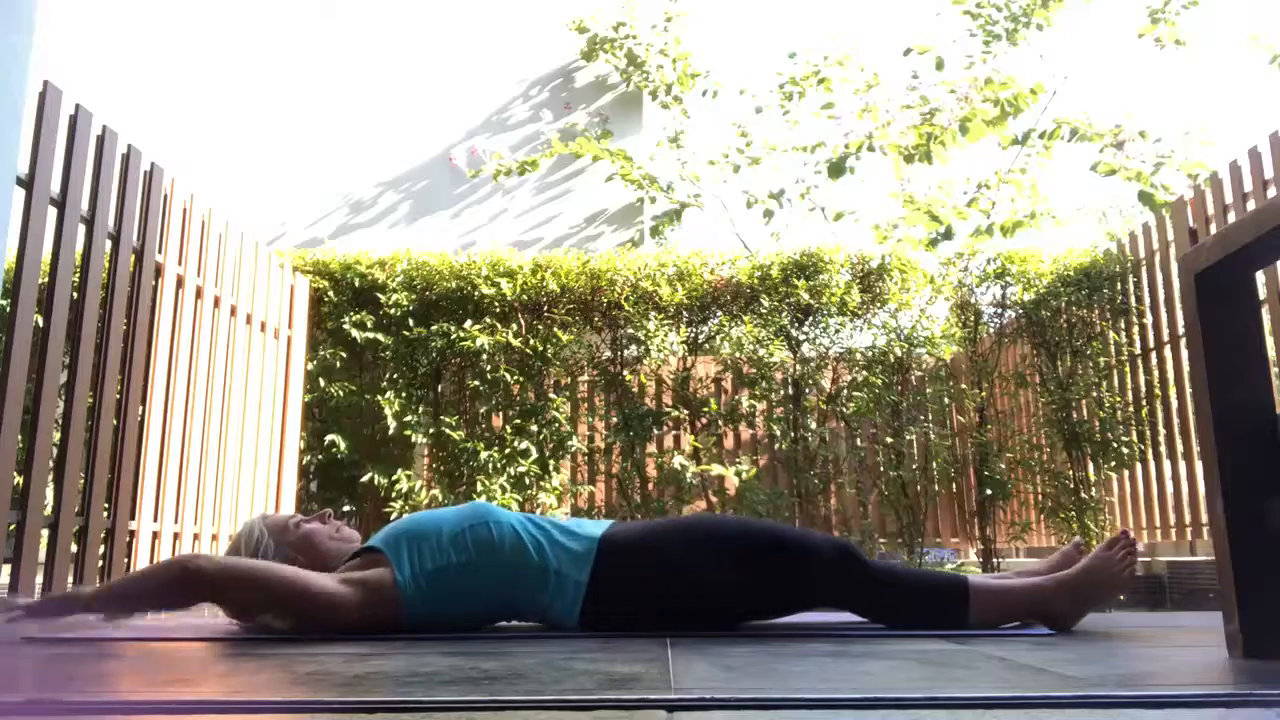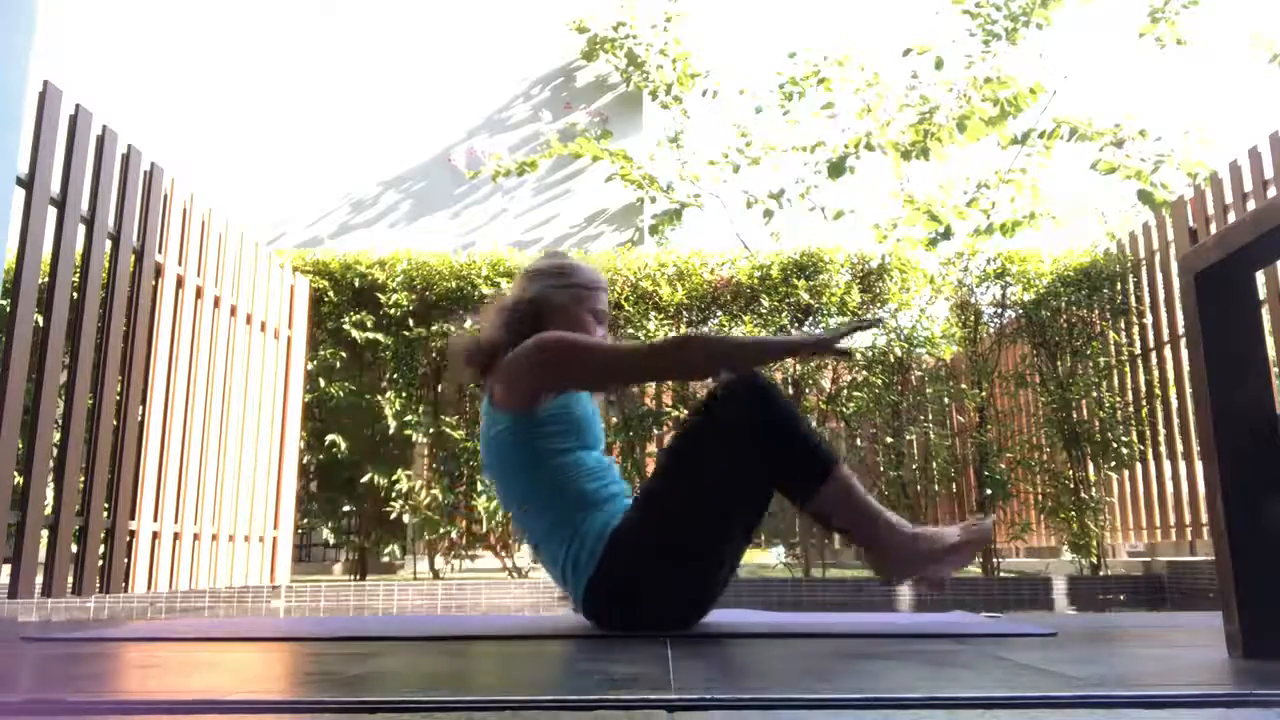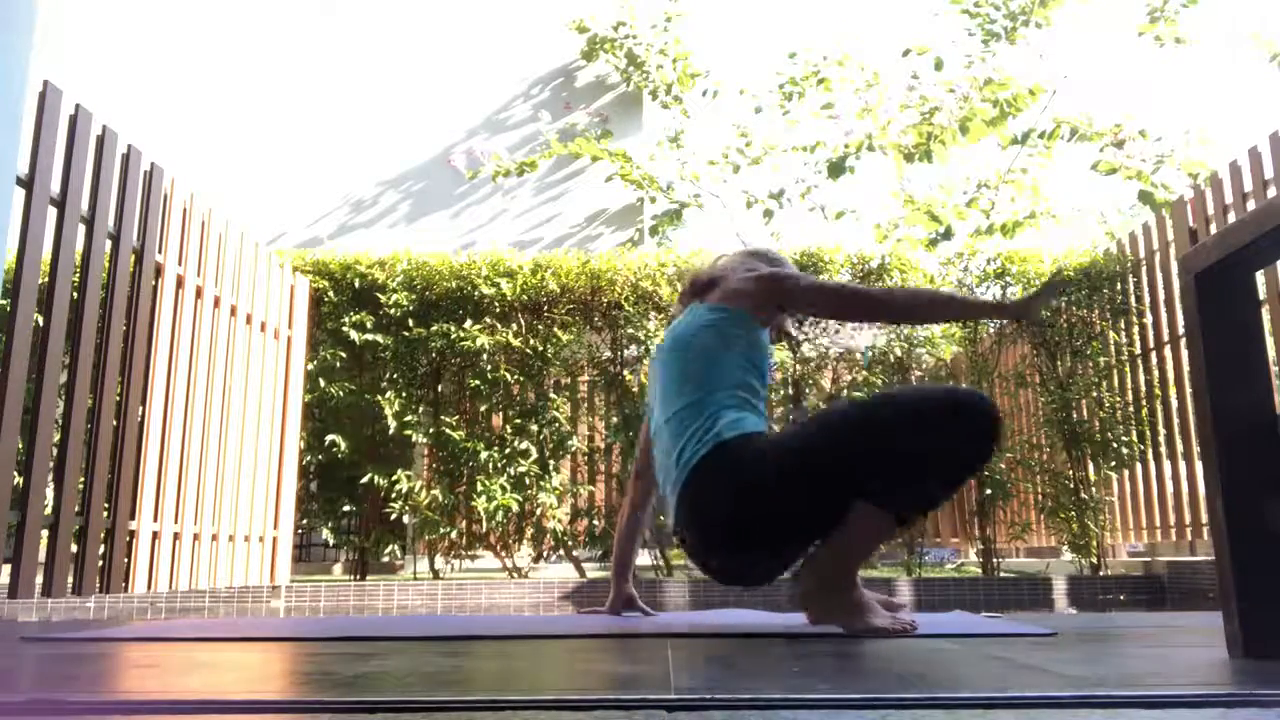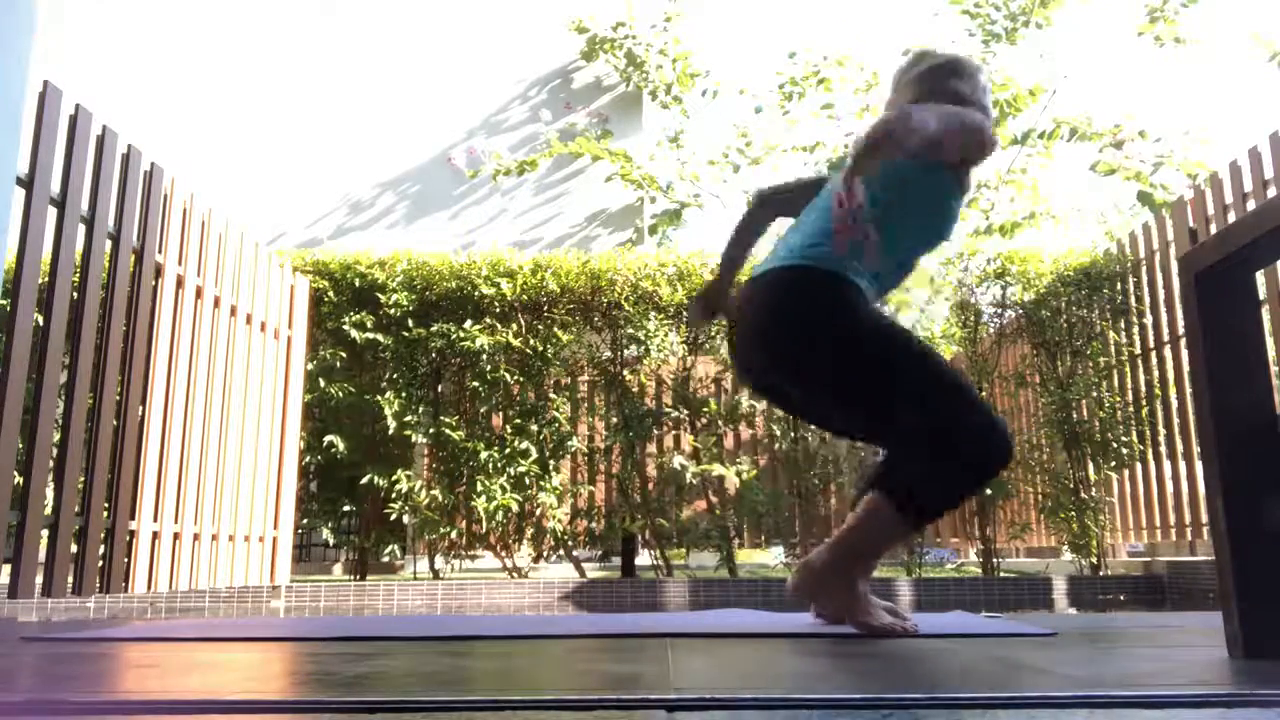
dt=0.7s
person 1, frame 1
left shoulder: (375, 558)
right shoulder: (362, 593)
right elbow: (206, 573)
left hip: (613, 550)
right hip: (615, 584)
left knee: (819, 557)
right knee: (828, 572)
left ankle: (1025, 591)
right ankle: (1039, 597)
person 1, frame 2
left shoulder: (536, 389)
right shoulder: (535, 357)
right elbow: (672, 357)
right wrist: (803, 345)
left hip: (626, 585)
right hip: (637, 583)
left knee: (763, 450)
right knee: (753, 399)
left ankle: (894, 545)
right ankle: (894, 543)
person 1, frame 3
left shoulder: (683, 336)
right shoulder: (755, 287)
left elbow: (641, 479)
right elbow: (880, 301)
left wrist: (621, 587)
right wrist: (1003, 308)
left hip: (709, 528)
right hip: (739, 494)
right knee: (964, 417)
left ankle: (831, 578)
right ankle: (830, 584)
person 1, frame 4
left shoulder: (880, 166)
right shoulder: (966, 133)
left elbow: (767, 197)
right elbow: (919, 124)
left wrist: (723, 278)
right wrist: (855, 174)
left hip: (758, 323)
right hip: (808, 310)
left knee: (924, 439)
right knee: (977, 443)
left ankle: (842, 576)
right ankle: (833, 572)
